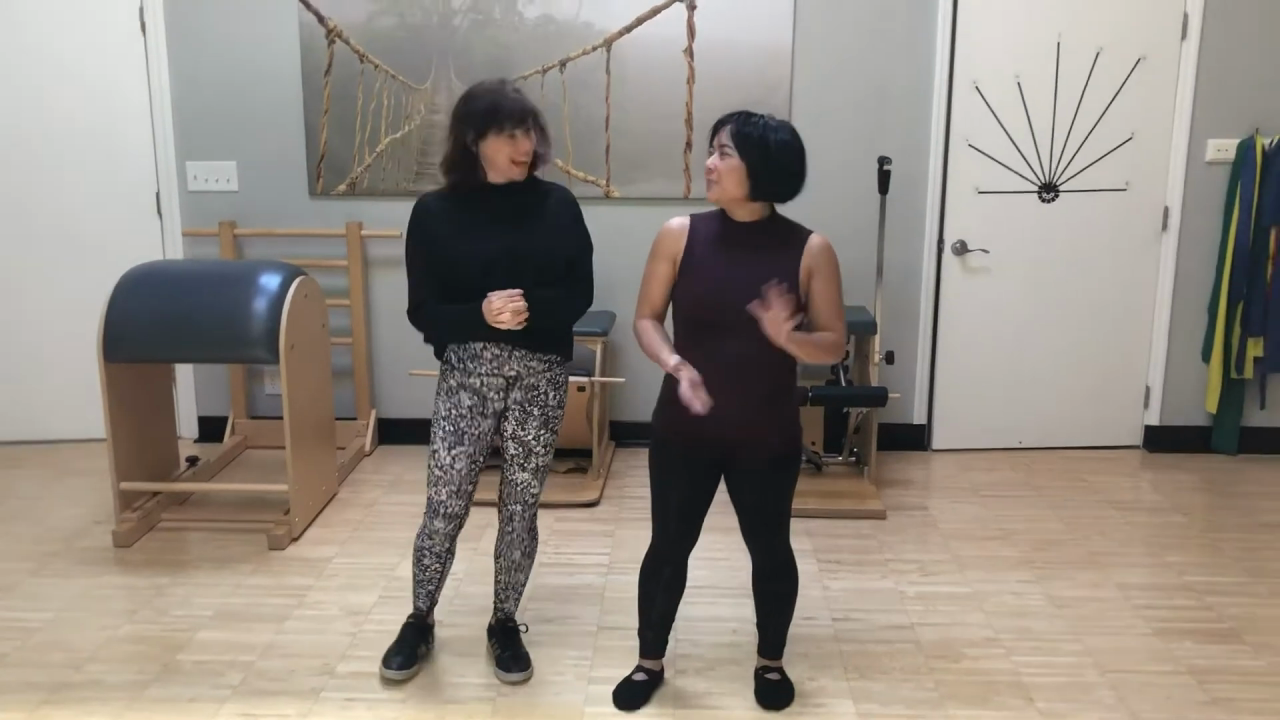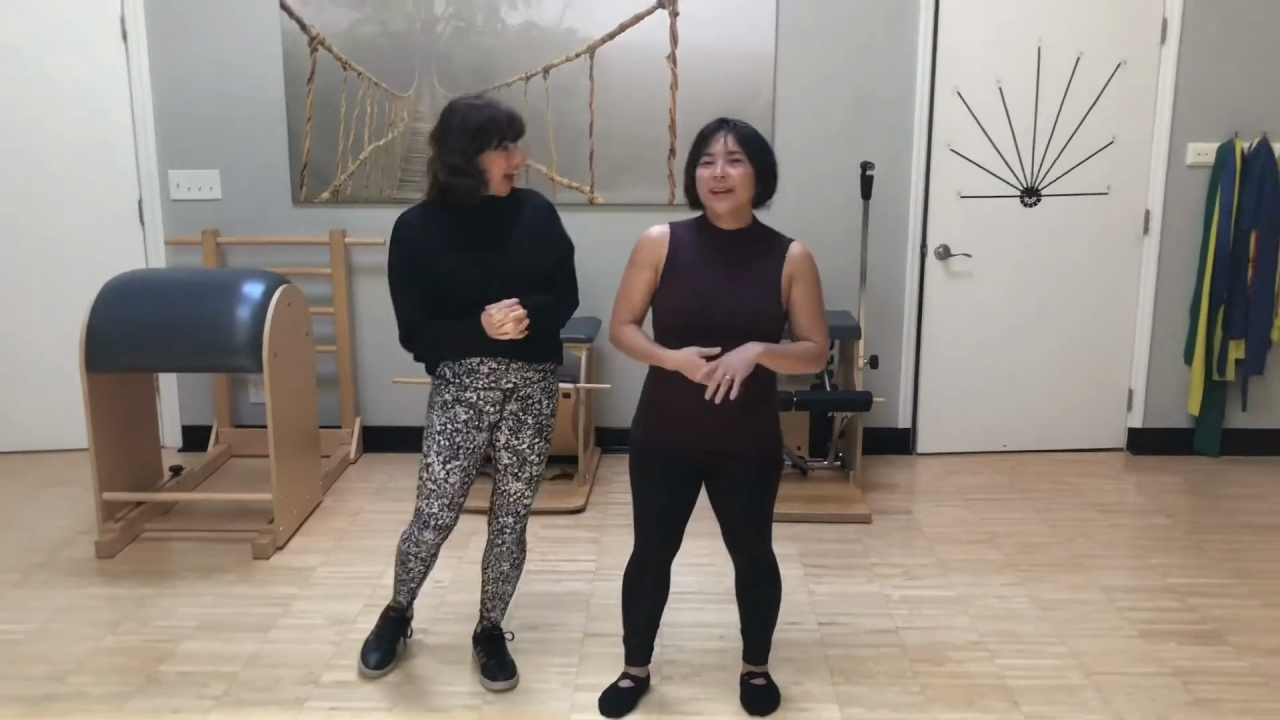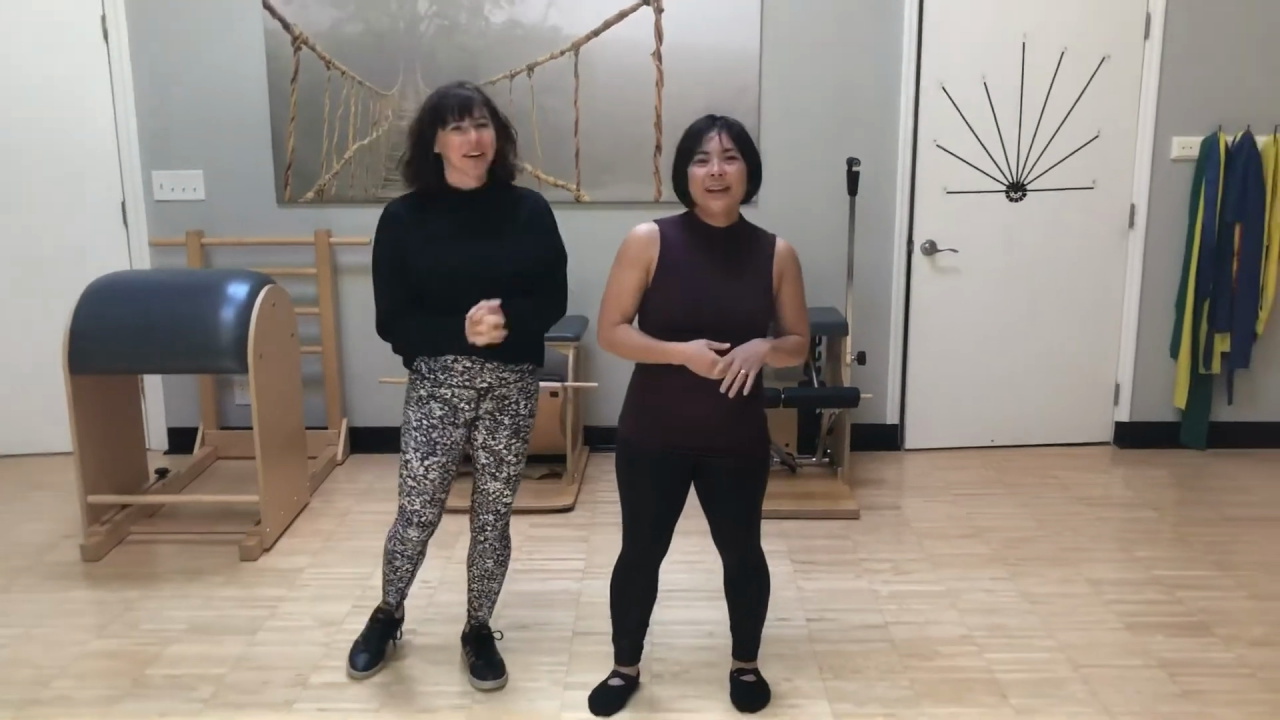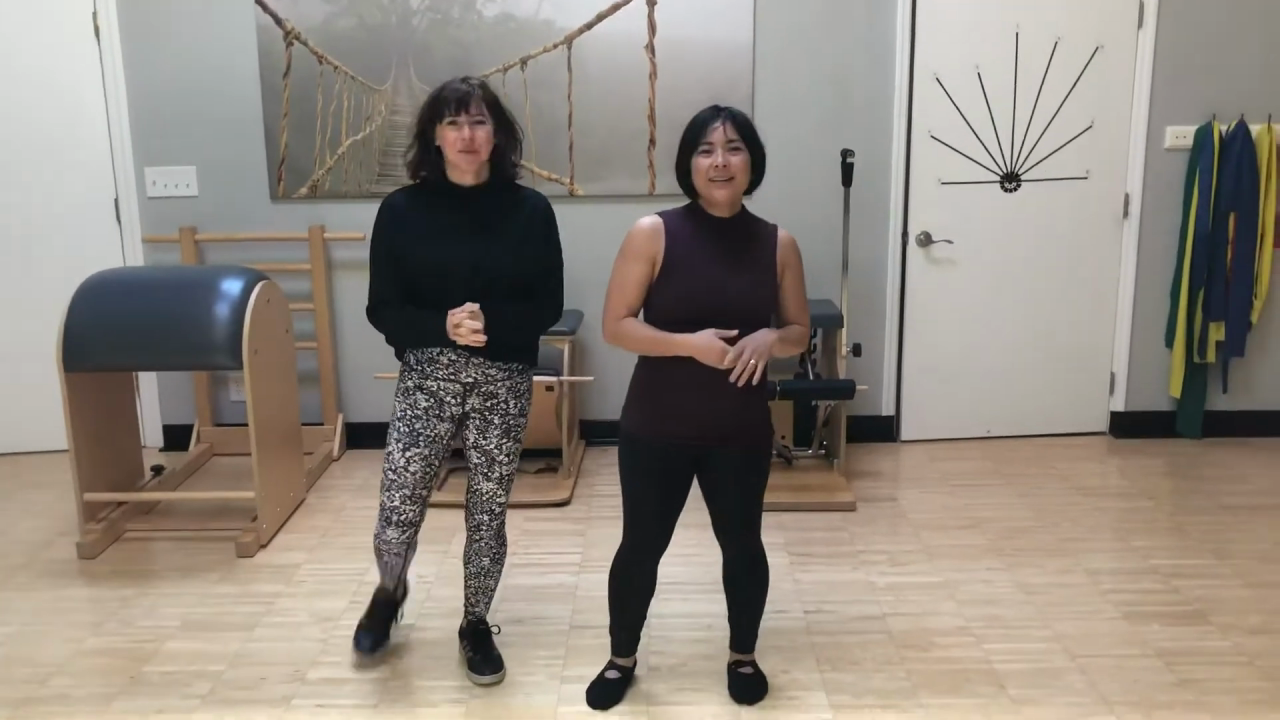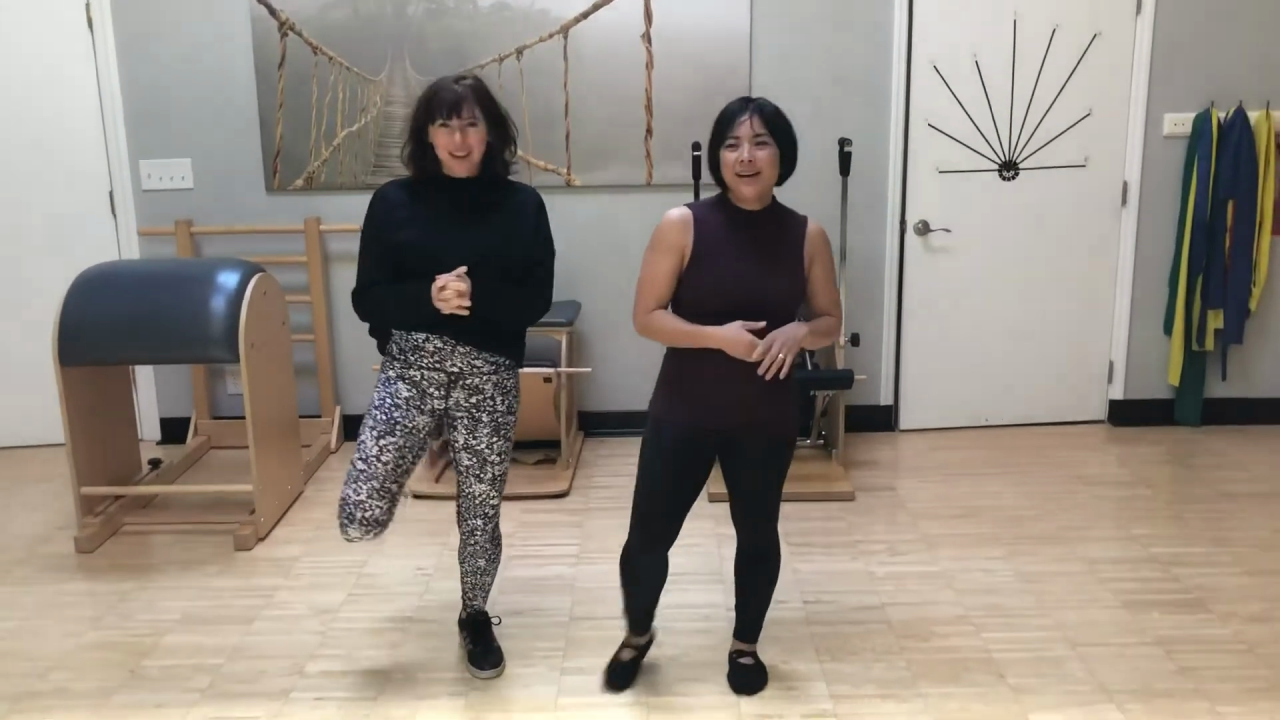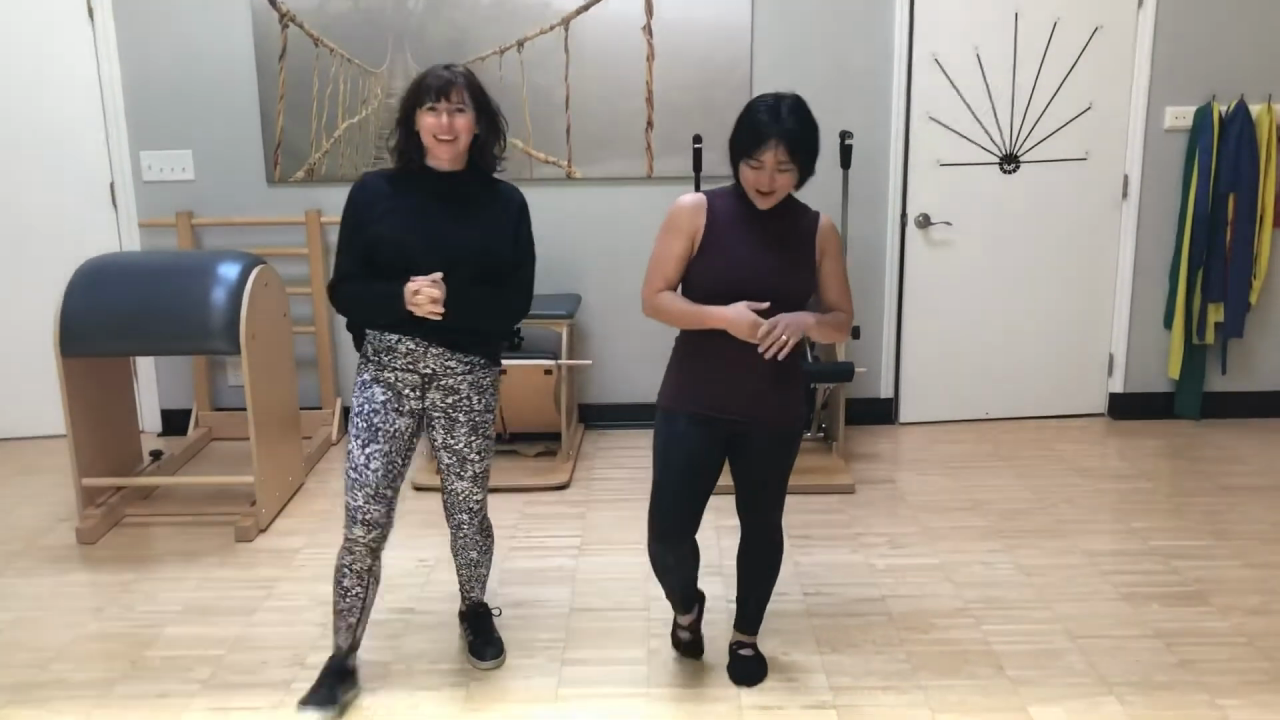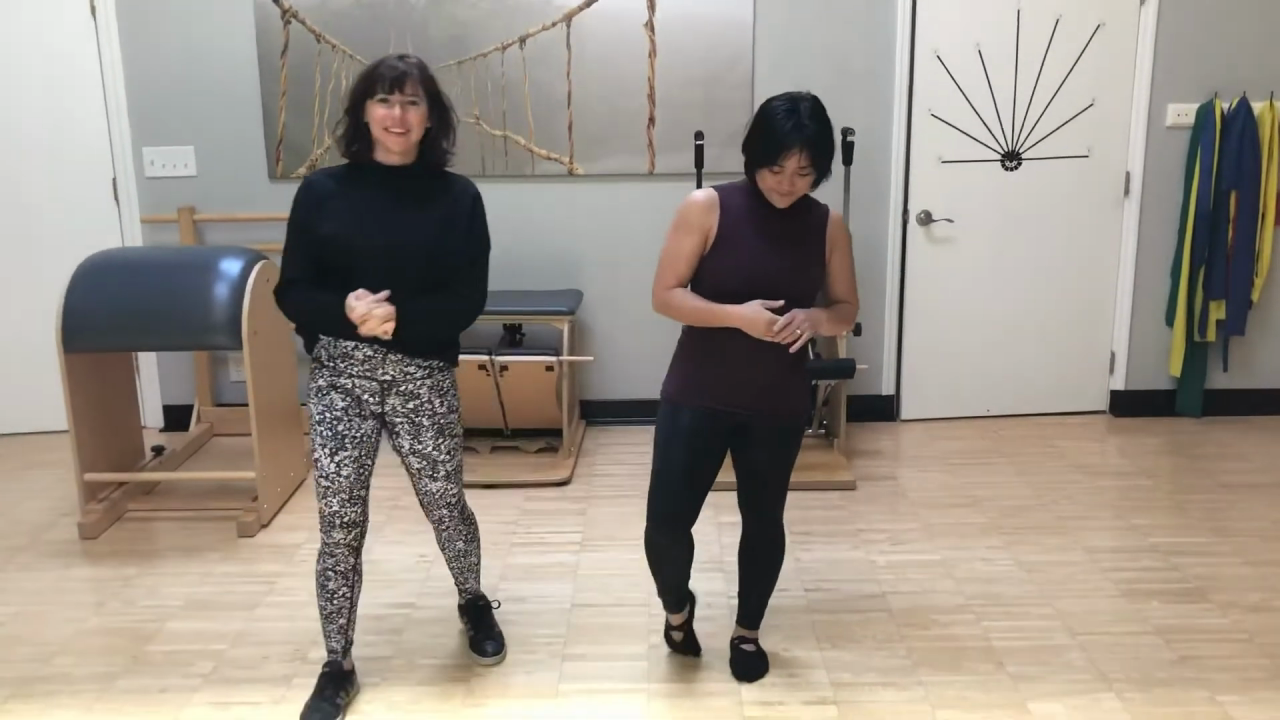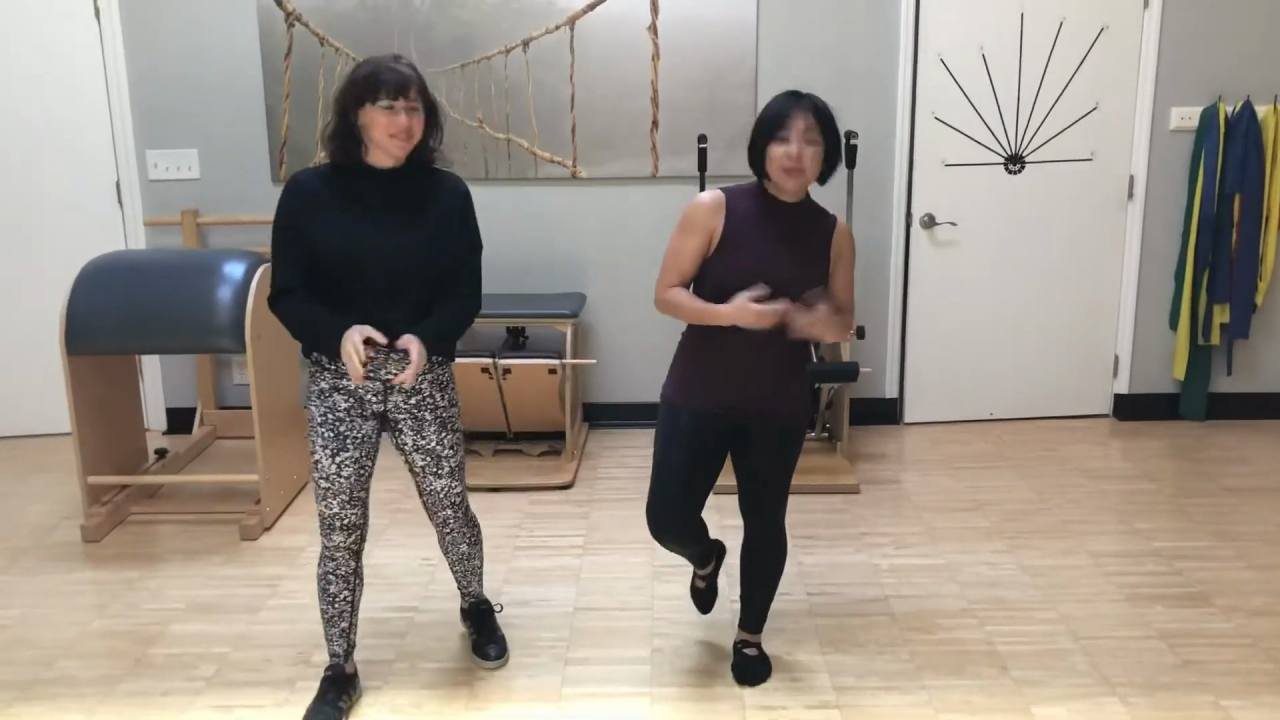
dt=0.3s
person 1, frame 1
left shoulder: (557, 204)
right shoulder: (436, 212)
left elbow: (579, 294)
right elbow: (423, 310)
left wrist: (530, 305)
right wrist: (481, 313)
left hip: (540, 374)
right hip: (468, 373)
left knee: (520, 507)
right knee: (445, 507)
left ankle: (504, 623)
right ankle: (420, 621)
person 1, frame 2
left shoulder: (536, 213)
right shoulder: (418, 229)
left elbow: (565, 297)
right elbow: (415, 334)
left wrist: (526, 313)
right wrist: (481, 327)
left hip: (533, 385)
right hip: (461, 387)
left knee: (511, 516)
right knee: (434, 514)
left ankle: (490, 631)
right ankle: (397, 614)
person 1, frame 3
left shoulder: (529, 211)
right shoulder: (404, 218)
left elbow: (553, 301)
right elbow: (392, 322)
left wrist: (507, 318)
right wrist: (461, 329)
left hip: (511, 384)
right hip: (437, 384)
left knee: (493, 515)
right knee: (417, 513)
left ankle: (479, 631)
right ankle: (387, 617)
person 1, frame 4
left shoulder: (530, 211)
right shoulder: (402, 210)
left elbow: (547, 307)
right elbow: (382, 310)
left wrist: (489, 320)
right wrist: (442, 326)
left hip: (503, 381)
right hip: (426, 376)
left knee: (487, 512)
right knee: (398, 514)
left ankle: (476, 625)
right ankle: (389, 592)
person 1, frame 5
left shoulder: (521, 205)
right shoulder: (394, 202)
left elbow: (536, 299)
right elbow: (367, 299)
left wrist: (477, 297)
right wrist: (429, 297)
left hip: (489, 374)
right hip: (410, 366)
left knee: (480, 513)
right knee: (358, 517)
left ankle: (475, 618)
right ankle: (390, 475)
person 1, frame 6
left shoulder: (503, 202)
right shoulder: (374, 193)
left elbow: (515, 301)
right elbow: (344, 290)
left wrist: (451, 302)
right wrist: (402, 297)
left hip: (466, 375)
right hip: (385, 371)
left knee: (467, 510)
right knee: (364, 524)
left ankle: (475, 611)
right ankle: (341, 662)
person 1, frame 7
left shoulder: (456, 197)
right shoulder: (322, 190)
left elbow: (468, 300)
right elbow: (291, 291)
left wrist: (401, 317)
right wrist: (345, 310)
left hip: (424, 376)
right hip: (339, 376)
left knee: (446, 506)
right knee: (340, 527)
left ankle: (473, 602)
right ankle: (337, 666)
person 1, frame 8
left shoulder: (446, 194)
right shoulder: (309, 192)
left elbow: (465, 293)
right elbow: (287, 296)
left wrist: (428, 339)
right wrist: (339, 335)
left hip: (423, 377)
right hip: (338, 382)
left knee: (450, 507)
right knee: (340, 529)
left ankle: (475, 606)
person 2, frame 1
left shoulder: (809, 249)
right shoulder: (680, 234)
left elbow: (832, 347)
right elbow: (647, 317)
left wrist: (787, 335)
right wrist: (672, 362)
left hip: (768, 437)
right hip: (684, 430)
left knee: (770, 549)
right knee: (669, 546)
left ankle: (770, 662)
right ankle: (650, 661)
person 2, frame 2
left shoulder: (790, 258)
right shoulder: (660, 243)
left elbow: (815, 351)
right elbow: (622, 328)
left wrist: (756, 353)
right wrist: (675, 359)
left hip: (749, 444)
right hip: (664, 438)
left knee: (753, 555)
right knee: (652, 553)
left ankle: (756, 667)
right ankle: (636, 667)
person 2, frame 3
left shoulder: (775, 253)
right shoulder: (649, 241)
left elbow: (798, 342)
right elbow: (610, 331)
left wrist: (763, 348)
right wrist: (681, 352)
left hip: (738, 440)
right hip: (652, 437)
left knee: (742, 552)
right knee: (641, 553)
left ankle: (746, 664)
right ankle: (625, 666)
person 2, frame 4
left shoulder: (776, 244)
right shoulder: (653, 234)
left elbow: (798, 330)
right elbow: (616, 325)
left wrist: (769, 339)
right wrist: (690, 344)
left hip: (742, 429)
right hip: (656, 427)
left knee: (742, 543)
right knee: (641, 546)
left ankle: (743, 655)
right ankle: (621, 659)
person 2, frame 5
left shoulder: (806, 235)
right shoulder: (682, 225)
left elbow: (830, 320)
right elbow: (646, 316)
left wrist: (798, 333)
right wrist: (718, 336)
left hip: (766, 418)
right hip: (682, 413)
left knee: (757, 533)
right knee: (649, 533)
left ankle: (745, 645)
right ankle: (636, 636)
person 2, frame 6
left shoulder: (818, 230)
right shoulder: (694, 211)
left elbow: (841, 318)
right elbow: (654, 298)
left wrist: (804, 322)
right wrist: (721, 316)
left hip: (775, 408)
right hip: (693, 401)
left knee: (761, 524)
right knee: (669, 527)
left ankle: (746, 636)
right ankle: (686, 605)
person 2, frame 7
left shoulder: (827, 225)
right shoulder: (707, 206)
left elbow: (847, 309)
right elbow: (665, 295)
left wrist: (815, 318)
right wrist: (737, 315)
left hip: (778, 403)
right hip: (697, 394)
left knee: (763, 519)
right knee: (667, 518)
left ankle: (747, 631)
right ankle: (677, 607)
person 2, frame 8
left shoulder: (832, 233)
right shoulder: (713, 209)
left elbow: (844, 317)
right elbow: (668, 294)
left wrist: (824, 322)
right wrist: (727, 312)
left hip: (778, 407)
right hip: (697, 396)
left knee: (765, 522)
right knee: (666, 515)
left ankle: (749, 636)
right ankle: (707, 557)
